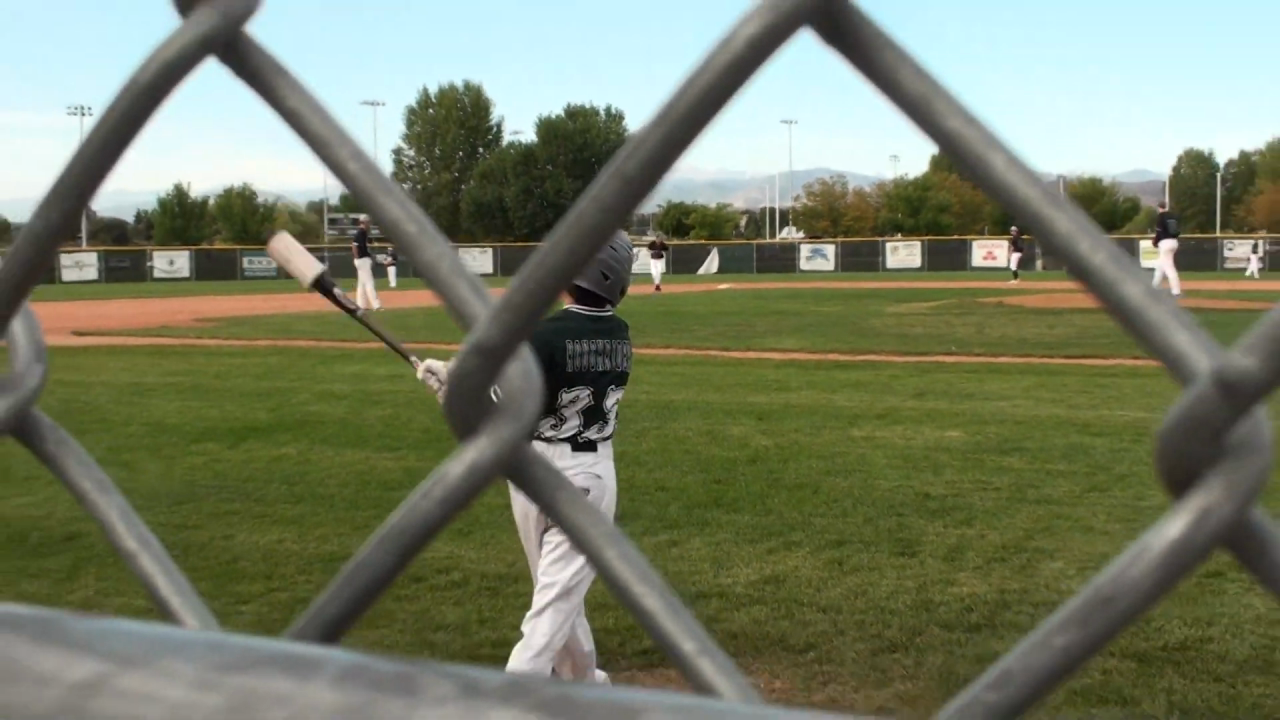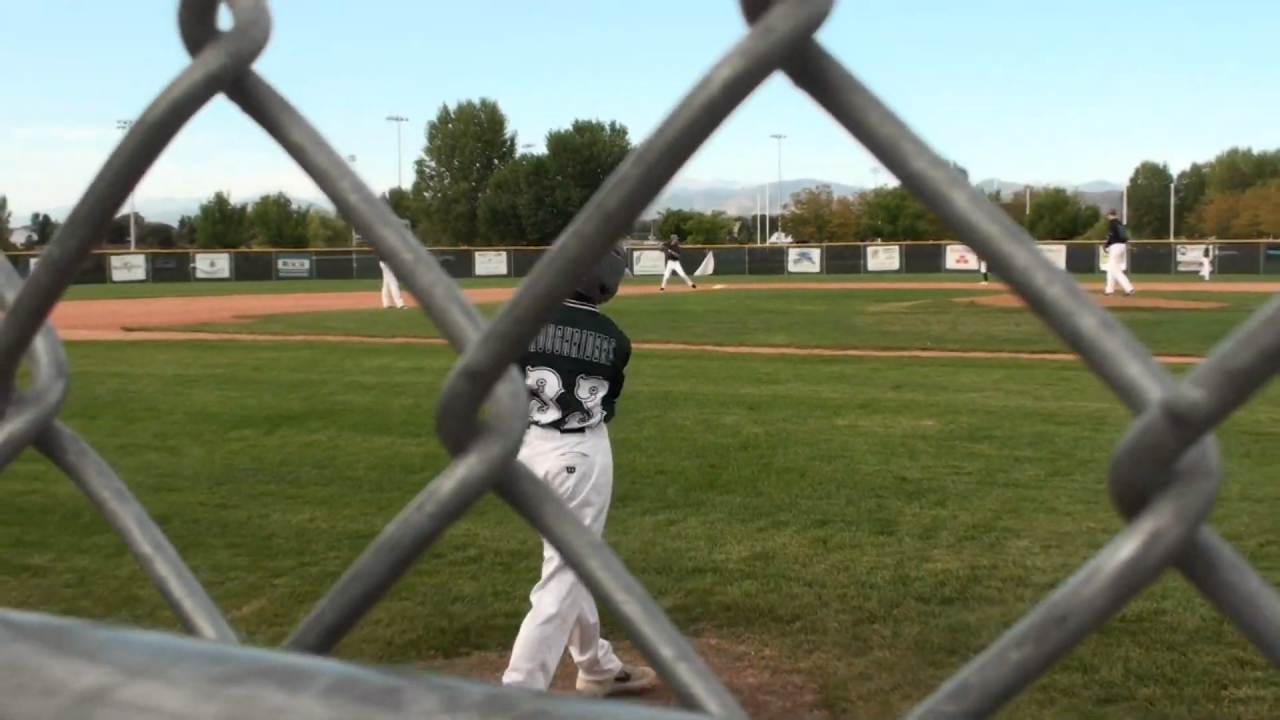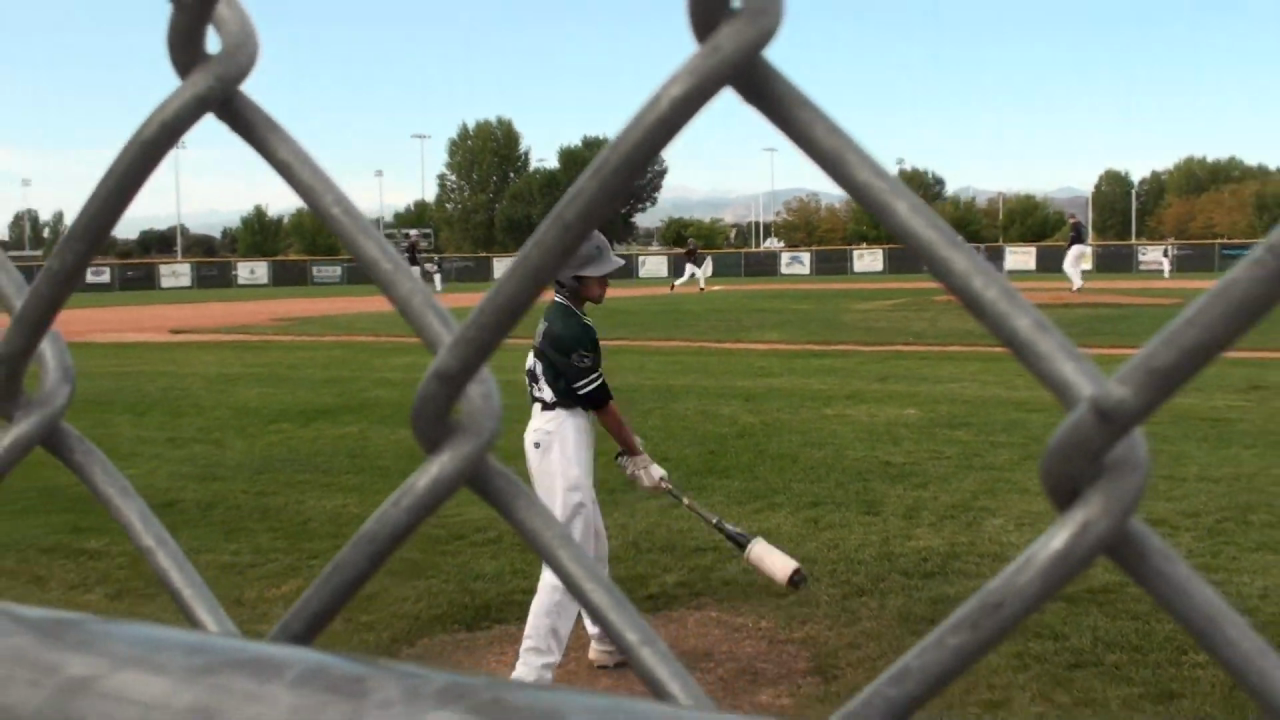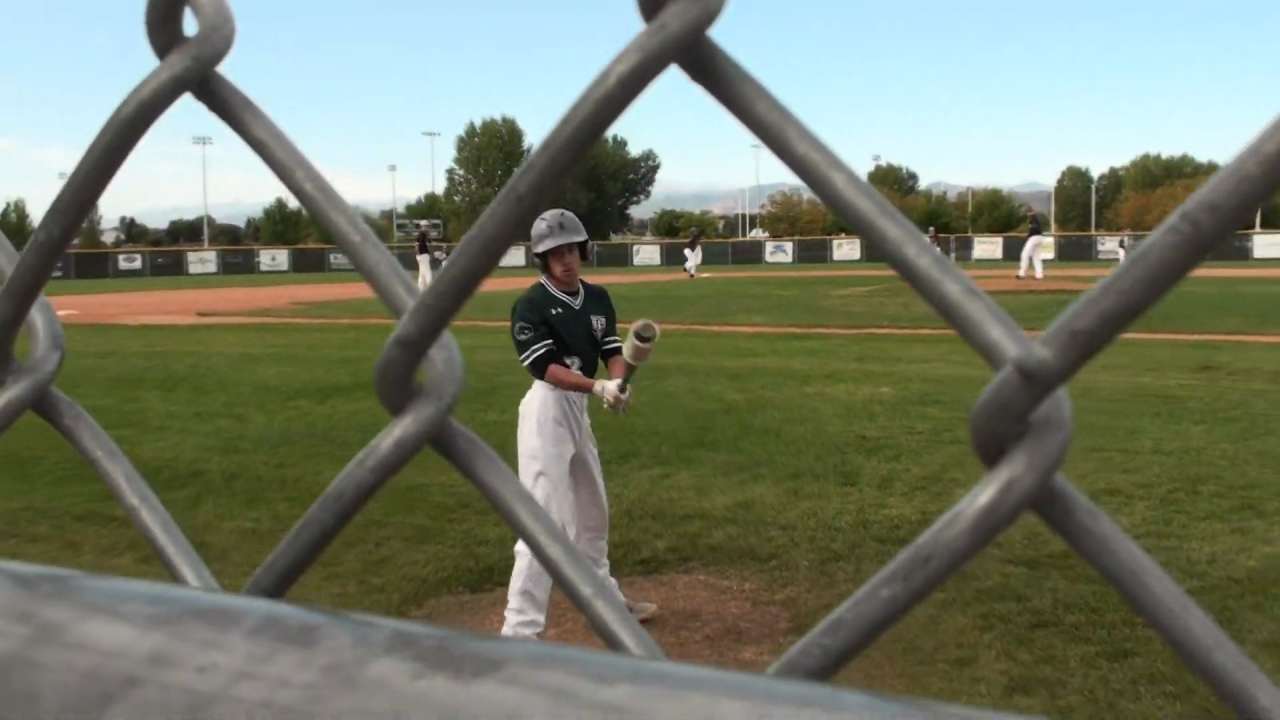
dt=0.2s
person 1, frame 1
left shoulder: (547, 334)
right shoulder: (620, 335)
left wrist: (450, 388)
right wrist: (458, 370)
right hip: (590, 473)
left knee: (554, 589)
right knee: (557, 601)
left ankle: (590, 688)
person 1, frame 2
right shoulder: (614, 340)
right elbow: (601, 407)
left hip: (533, 450)
right hip: (584, 455)
left knee: (570, 565)
right knee: (565, 582)
left ankle: (599, 666)
person 1, frame 3
left shoulder: (561, 318)
right shoulder: (569, 329)
left elbow: (593, 392)
right elbow: (597, 401)
left wrist: (631, 450)
right wrist: (637, 456)
left hip: (552, 435)
right hip: (563, 438)
left knee: (590, 544)
left ankle: (608, 640)
right ankle: (531, 677)
person 1, frame 4
left shoulder: (597, 297)
right shoulder: (530, 303)
left elbow: (613, 351)
right elbow: (544, 368)
left wrist: (617, 384)
right wrist: (597, 387)
left hip: (579, 410)
right hip: (546, 410)
left knee: (591, 511)
right ankle: (519, 636)
